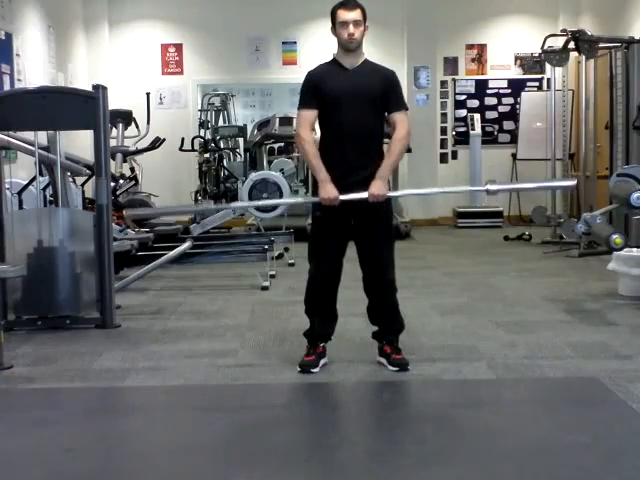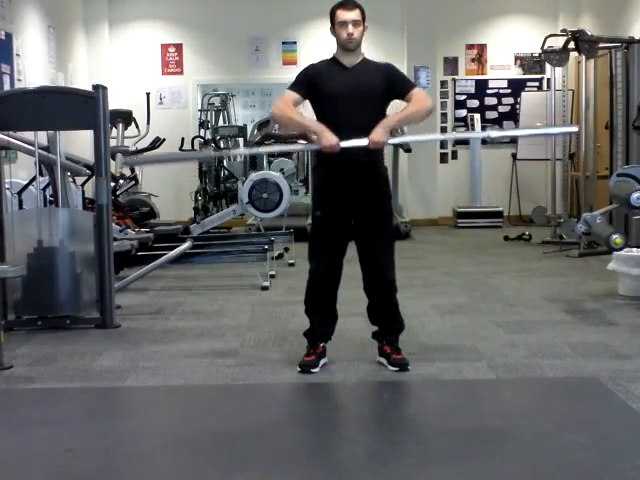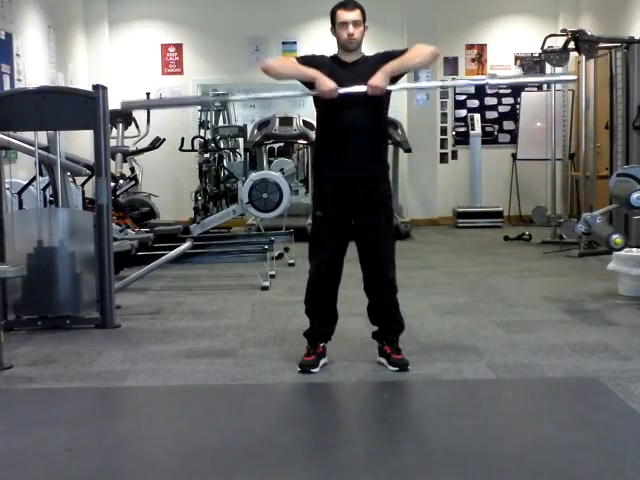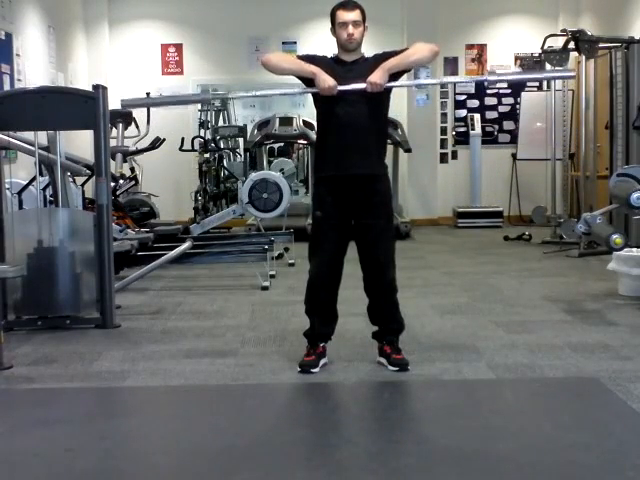
dt=0.5s
person 1, frame 1
left shoulder: (384, 77)
right shoulder: (318, 77)
left elbow: (401, 129)
right elbow: (304, 132)
left wrist: (382, 177)
right wrist: (323, 181)
left hip: (374, 190)
right hip: (330, 191)
left knee: (381, 271)
right knee: (323, 271)
left ankle: (389, 342)
right ankle: (317, 343)
person 1, frame 2
left shoulder: (383, 72)
right shoulder: (316, 73)
left elbow: (425, 103)
right elbow: (280, 110)
left wrist: (388, 123)
right wrist: (317, 129)
left hip: (373, 186)
right hip: (329, 187)
left knee: (380, 270)
right knee: (322, 270)
left ankle: (388, 342)
right ankle: (317, 343)
person 1, frame 3
left shoulder: (383, 62)
right shoulder: (318, 65)
left elbow: (429, 52)
right elbow: (270, 65)
left wrist: (388, 71)
right wrist: (313, 76)
left hip: (373, 184)
right hip: (330, 185)
left knee: (381, 269)
right knee: (323, 269)
left ankle: (388, 342)
right ankle: (317, 343)
person 1, frame 4
left shoulder: (382, 62)
right shoulder: (319, 64)
left elbow: (429, 49)
right elbow: (269, 59)
left wrist: (386, 68)
right wrist: (314, 72)
left hip: (373, 182)
right hip: (330, 183)
left knee: (381, 269)
right knee: (323, 269)
left ankle: (389, 342)
right ankle: (317, 342)
